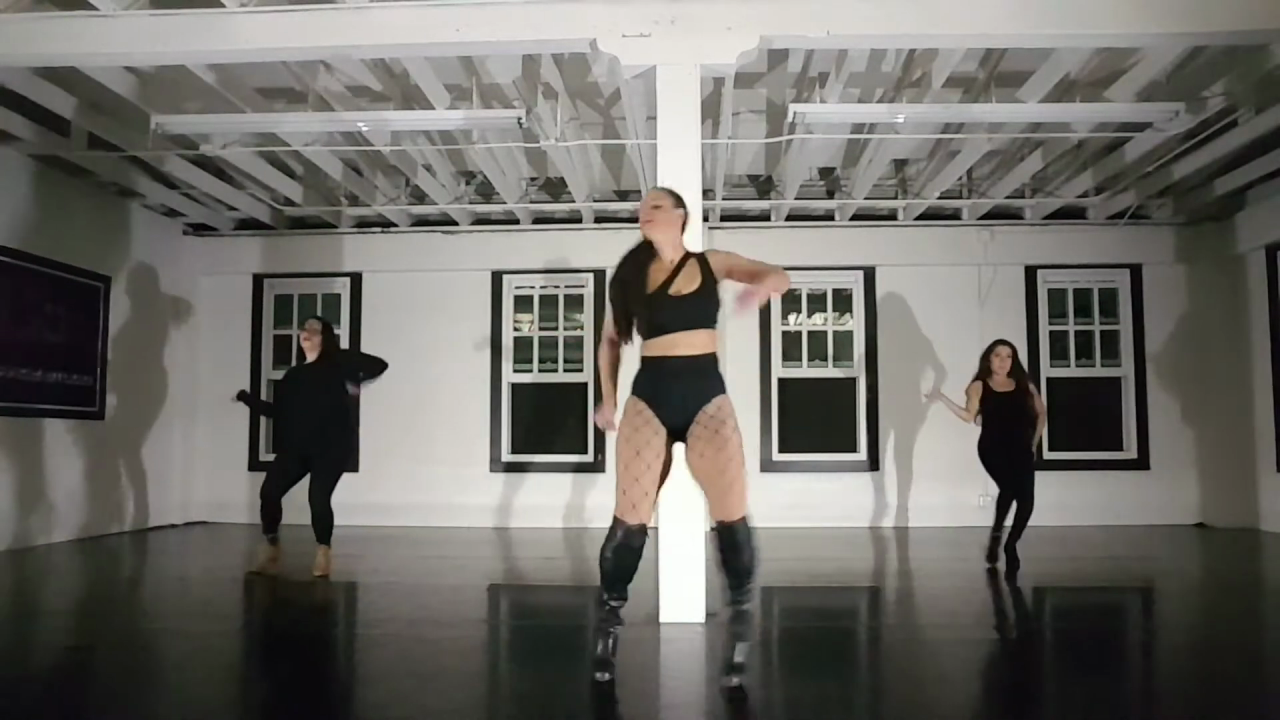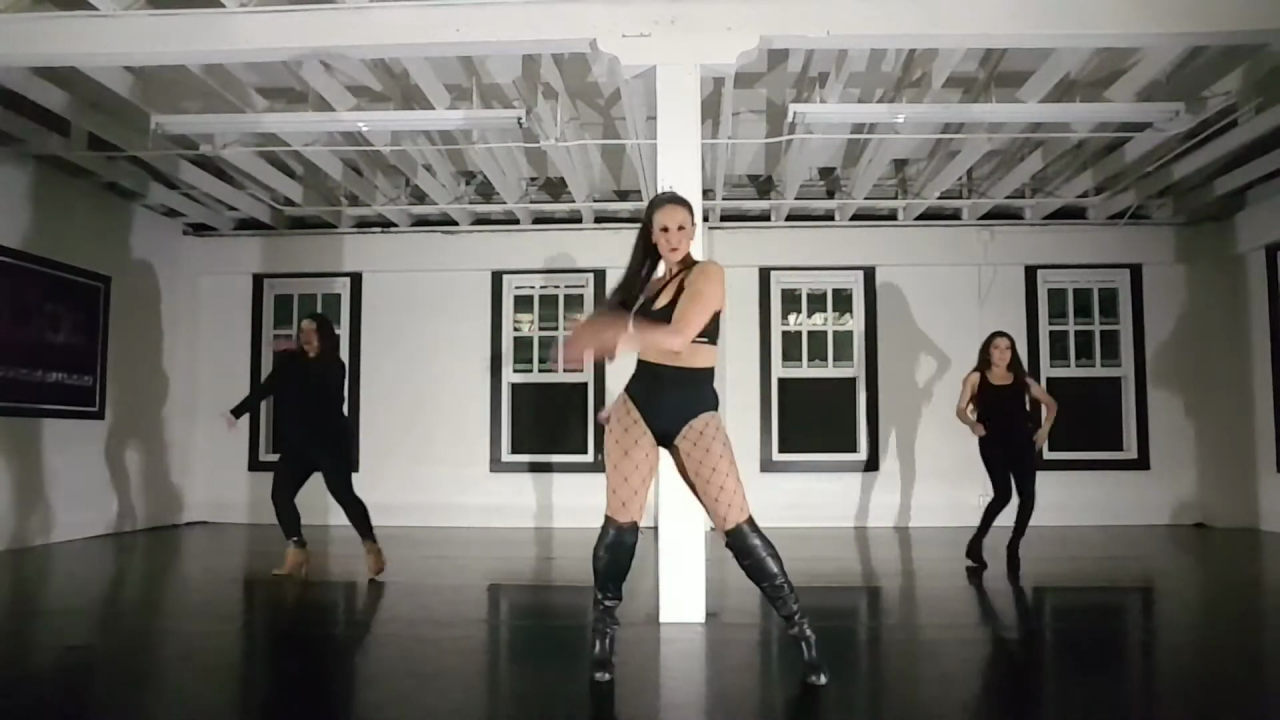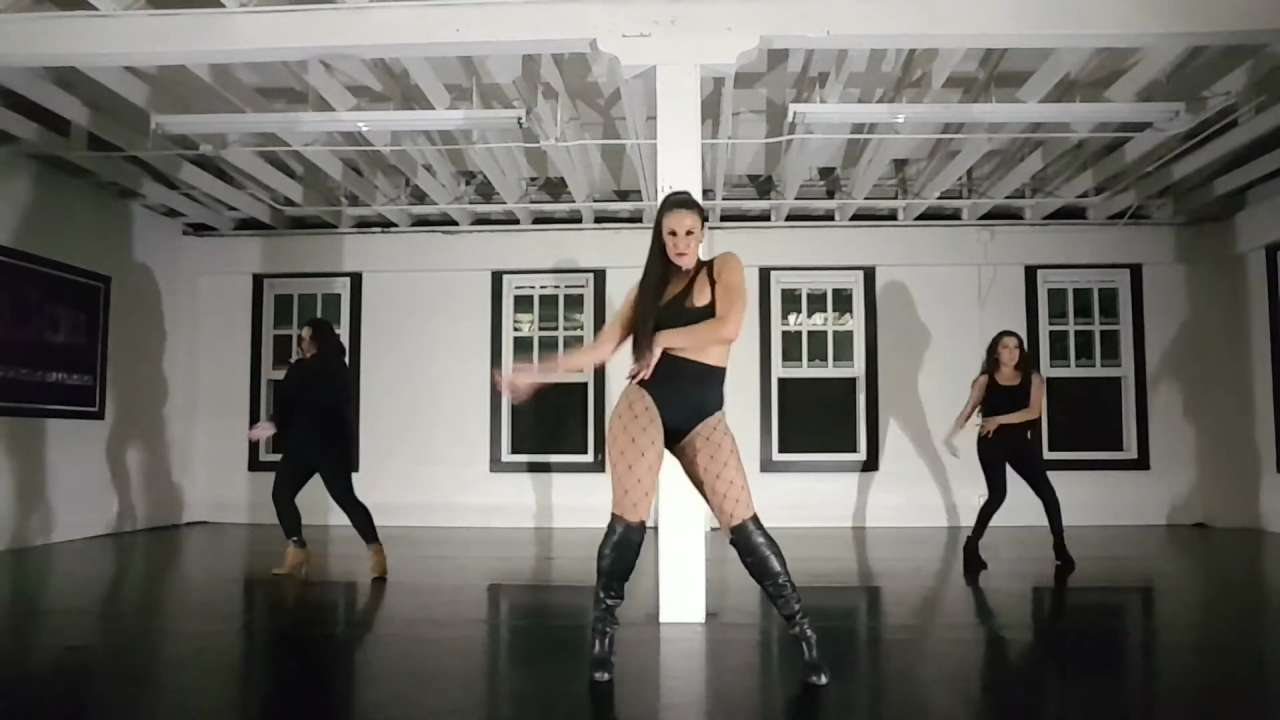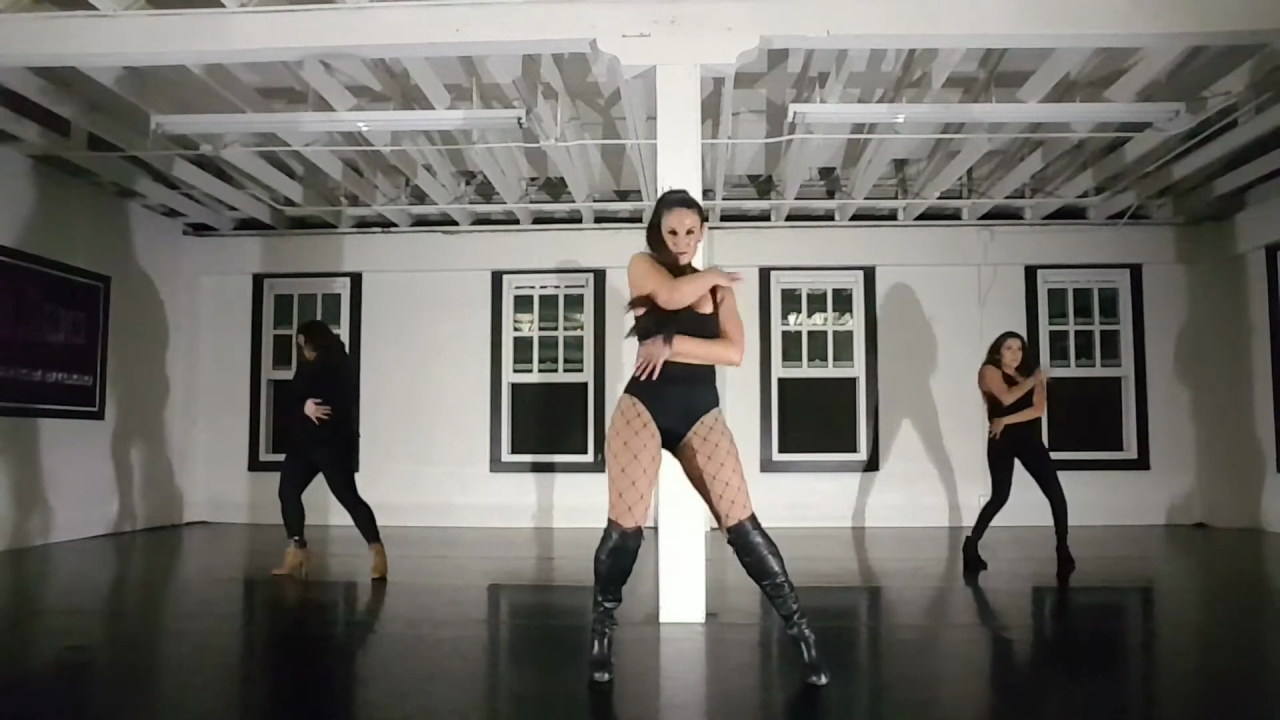
dt=0.3s
person 1, frame 1
left shoulder: (711, 264)
right shoulder: (631, 274)
left elbow: (779, 278)
right elbow: (614, 338)
left wrist: (761, 284)
right wrist: (606, 397)
left hip: (705, 397)
right hip: (649, 398)
left knee: (731, 516)
right knee: (630, 521)
left ankle: (738, 629)
right ankle: (606, 626)
person 1, frame 2
left shoulder: (707, 274)
right shoulder: (645, 282)
left elbow: (677, 339)
left wrist: (622, 331)
left hip: (695, 409)
right hip: (638, 403)
left knee: (737, 524)
right knee: (621, 521)
left ankle: (800, 629)
right ankle: (602, 630)
person 1, frame 3
left shoulder: (726, 268)
right shoulder: (650, 283)
left elbow: (730, 328)
right elbow: (602, 347)
left wrist: (664, 338)
right wrist: (537, 373)
left hip: (703, 409)
right hip: (648, 399)
left knee: (741, 520)
right knee: (630, 519)
left ankle: (800, 627)
right ankle: (602, 628)
person 1, frame 4
left shoulder: (717, 287)
right shoulder: (643, 266)
left elbow: (735, 350)
right elbow: (674, 294)
left wrist: (672, 343)
right wrist: (712, 275)
left hip: (701, 407)
right hip: (644, 402)
left knee: (741, 522)
right knee: (626, 523)
left ankle: (801, 630)
right ankle: (602, 628)
person 2, frame 1
left shoulder: (337, 363)
right shoulder: (293, 375)
left elbow: (378, 366)
right elbow: (278, 411)
left wrist: (356, 383)
right wrist: (245, 397)
left hip: (331, 444)
right hip: (296, 445)
left knee: (318, 498)
right knee: (270, 491)
left ankle: (323, 554)
right ankle: (270, 548)
person 2, frame 2
left shoulder: (331, 364)
right shoulder: (292, 364)
right elbow: (265, 389)
right wrist: (237, 412)
left hip: (330, 441)
right hip: (298, 443)
left knee: (344, 494)
right knee: (280, 494)
left ankle: (372, 548)
right ankle: (297, 552)
person 2, frame 3
left shoulder: (331, 366)
right shoulder: (305, 368)
right elbow: (284, 396)
left hip: (329, 442)
right hip: (301, 443)
left knee: (344, 497)
right knee: (282, 494)
left ankle: (376, 552)
right ankle: (297, 553)
person 2, frame 4
left shoulder: (336, 364)
right shoulder: (311, 367)
right elbow: (296, 396)
right wrist: (304, 405)
left hip: (333, 441)
right hip: (304, 441)
left knee: (348, 496)
right knee: (288, 492)
left ankle: (377, 552)
right ankle: (297, 553)
person 3, frame 1
left shoulder: (1025, 386)
right shoulder: (979, 386)
left elbow: (1041, 412)
right elbow: (970, 418)
left wrist: (1034, 439)
right wrist: (945, 400)
left hip: (1020, 448)
right hip: (991, 447)
left knee: (1026, 500)
right knee: (1009, 489)
left ankle: (1011, 545)
right ankle: (996, 536)
person 3, frame 2
left shoulder: (1022, 380)
right shoulder: (976, 378)
left elbow: (1050, 403)
right elbow: (960, 408)
left wrist: (1045, 427)
right wrist: (972, 424)
left hip: (1022, 442)
right hip: (992, 442)
left knee: (1027, 495)
right knee: (1003, 493)
left ankle: (1014, 544)
right ankle: (976, 542)
person 3, frame 3
left shoulder: (1032, 378)
right shoulder: (984, 381)
left elbow: (1035, 411)
right elbow: (967, 411)
left wrist: (999, 420)
right wrist: (951, 435)
left hip: (1021, 444)
right hip: (991, 443)
left knee: (1047, 493)
right knee: (997, 495)
left ankle: (1060, 548)
right ankle: (972, 547)
person 3, frame 4
left shoulder: (1033, 376)
right shoulder: (989, 372)
left elbow: (1038, 409)
right elbow: (1007, 398)
left wrist: (1004, 420)
right wrist: (1030, 381)
left hip: (1030, 441)
right hip: (1001, 442)
left knee: (1055, 493)
right knee: (1000, 496)
left ankle: (1063, 549)
right ankle: (971, 546)
